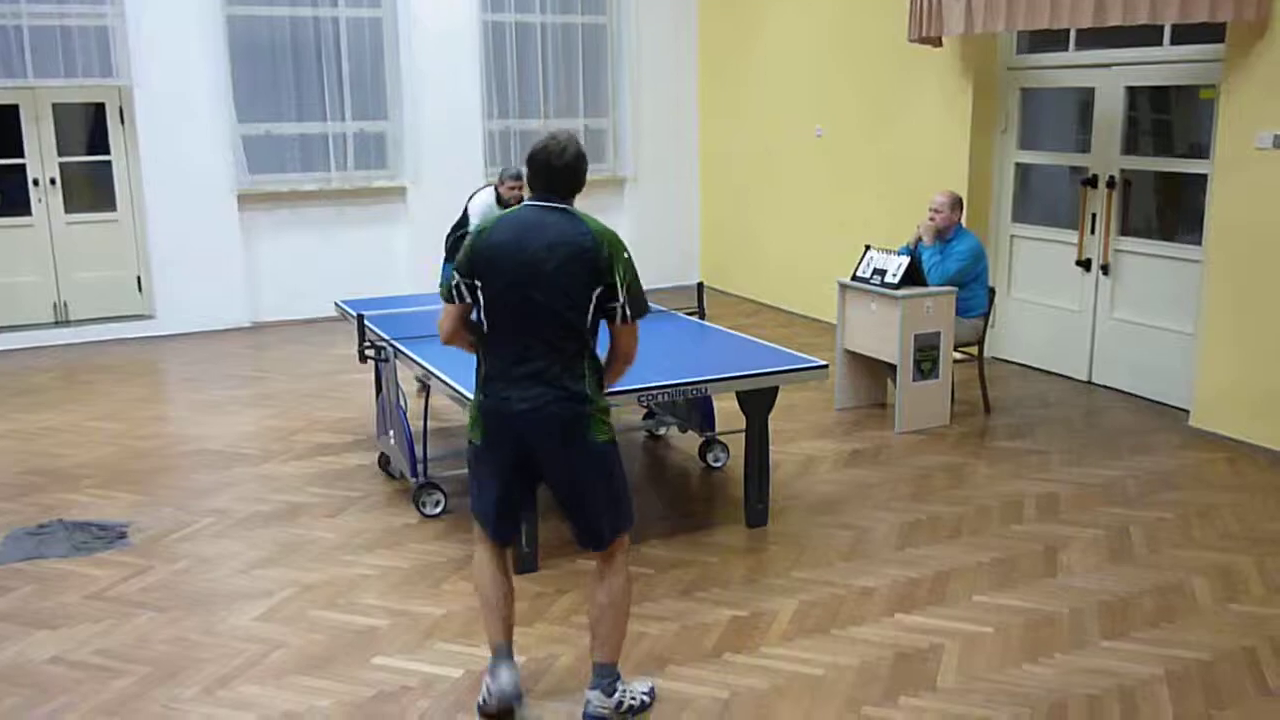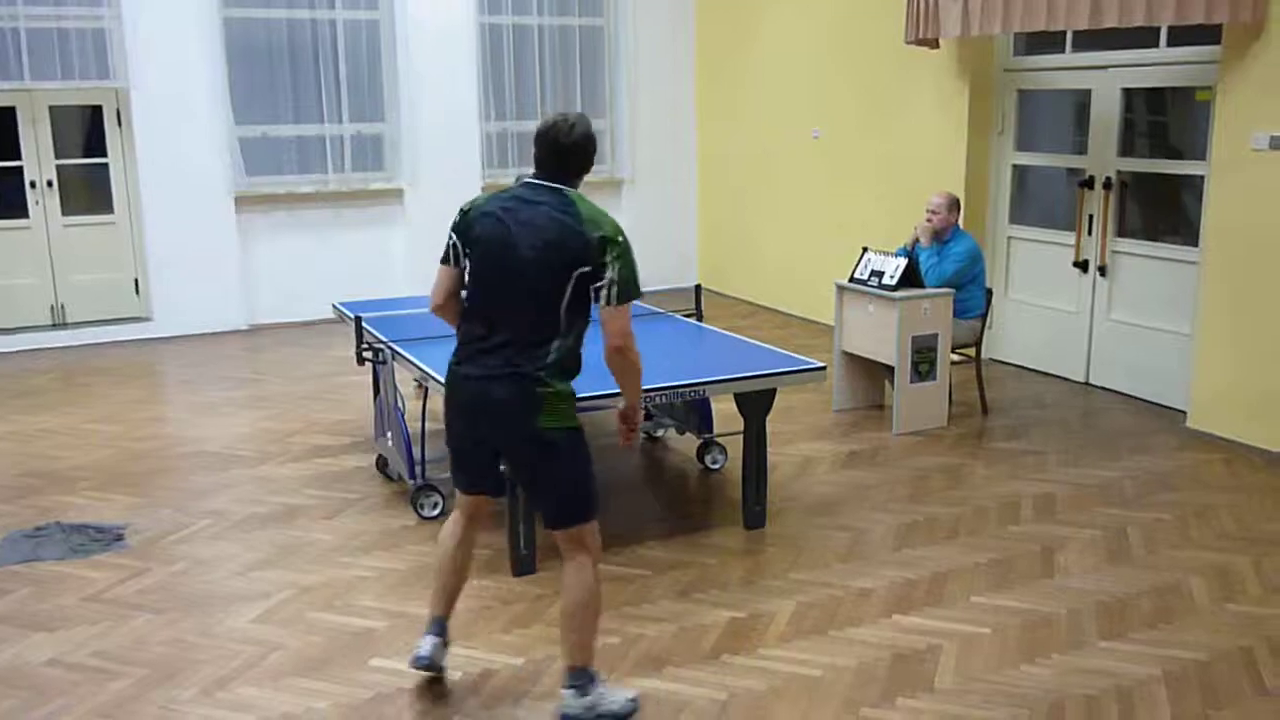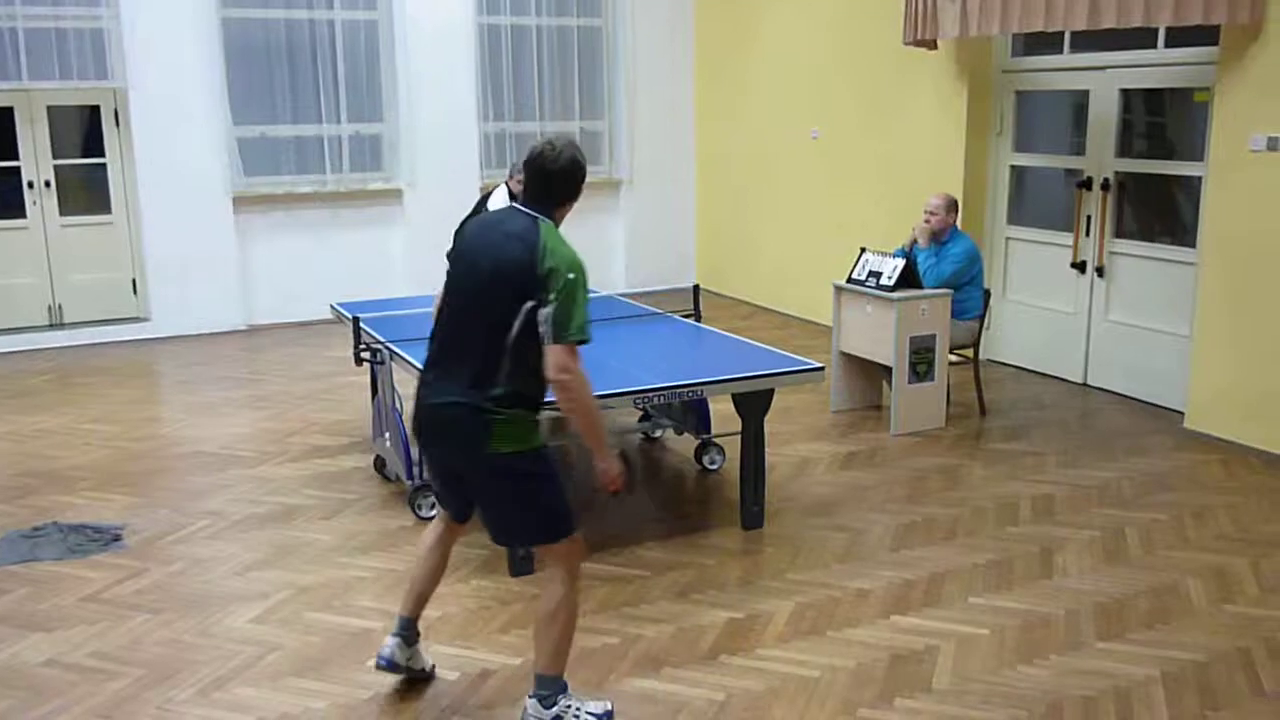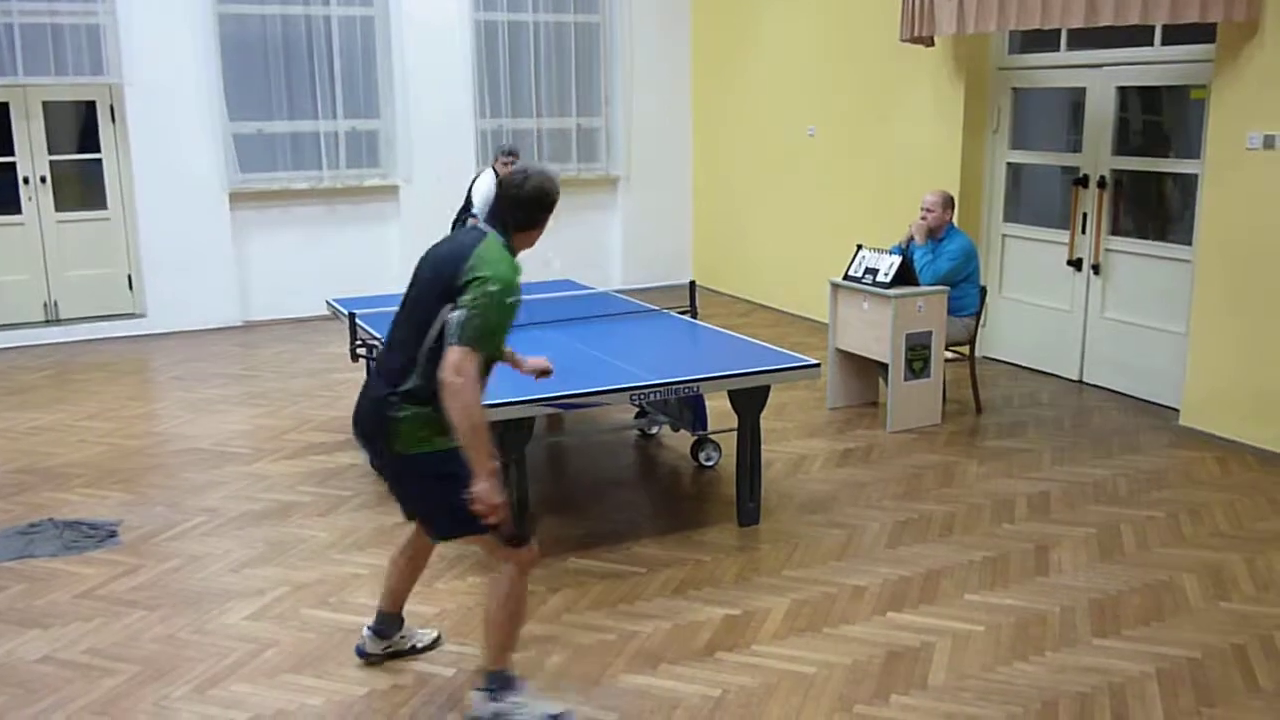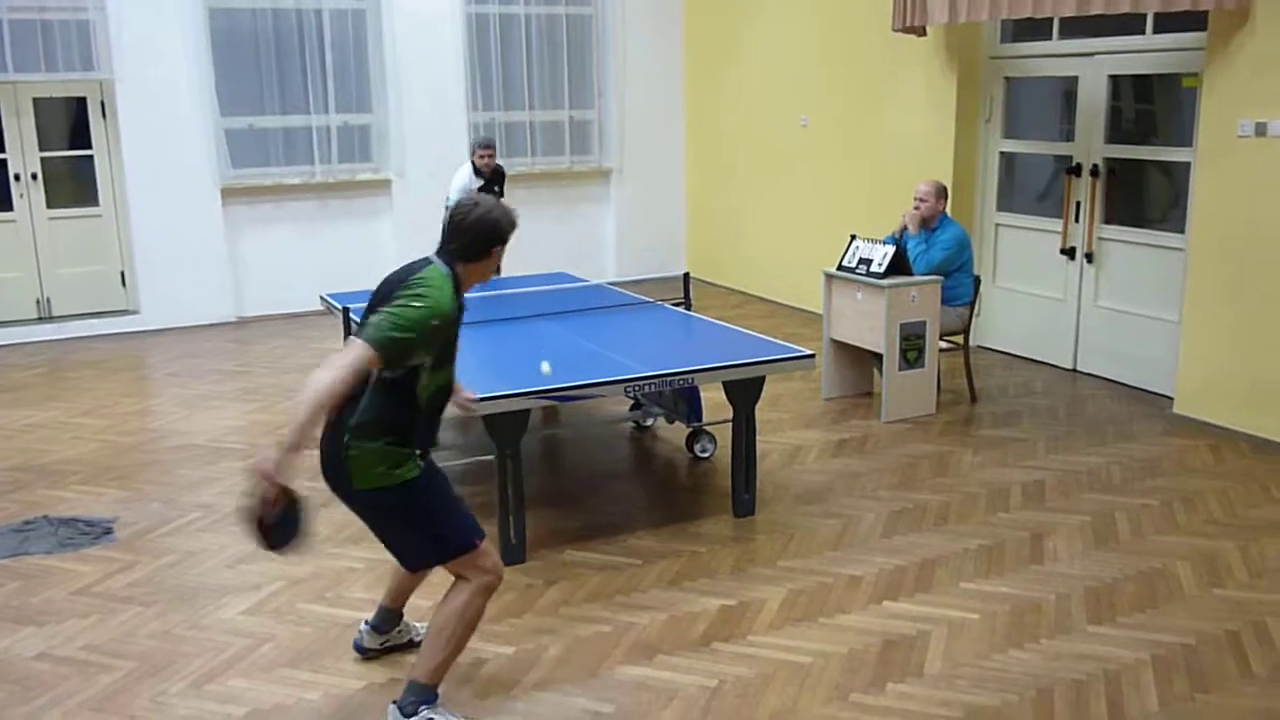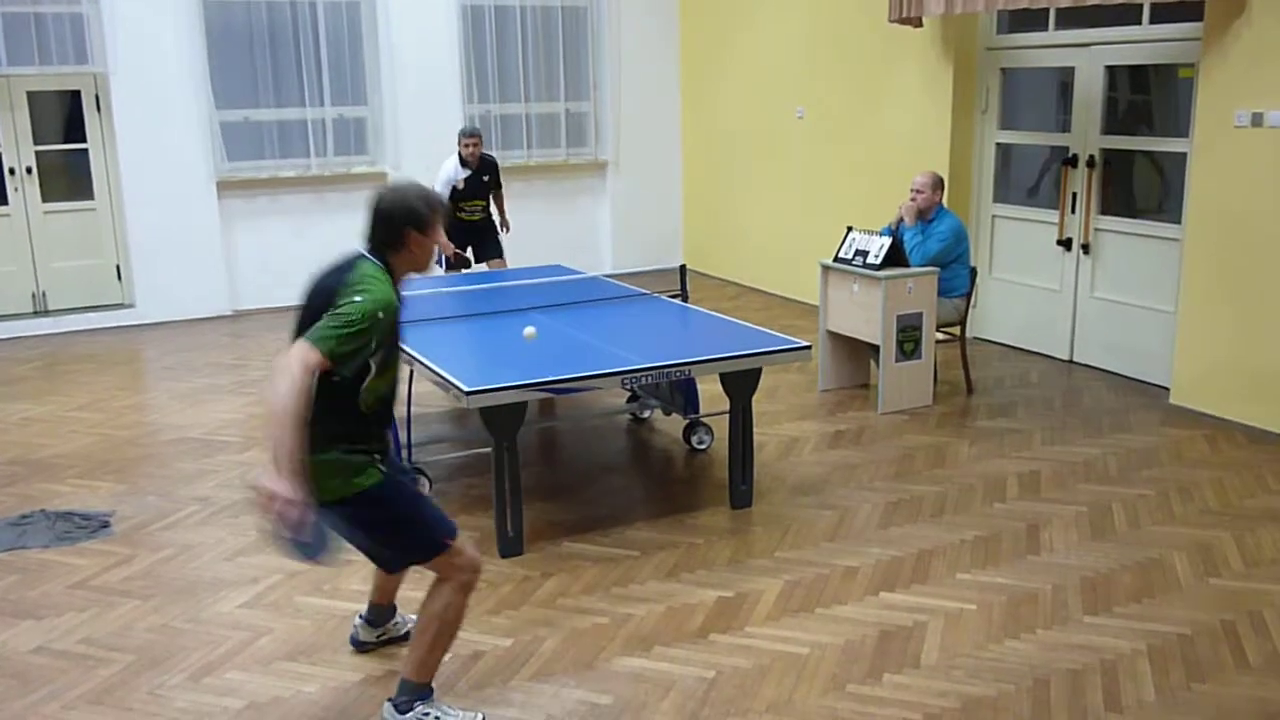
dt=0.2s
person 1, frame 1
left shoulder: (483, 237)
right shoulder: (604, 243)
left elbow: (450, 331)
right elbow: (626, 348)
left hip: (498, 415)
right hip: (576, 417)
left knee: (489, 544)
right knee: (612, 552)
left ankle: (501, 671)
person 1, frame 2
left shoulder: (479, 211)
right shoulder: (599, 231)
left elbow: (441, 300)
right elbow: (619, 341)
right wrist: (633, 404)
left hip: (467, 389)
right hip: (538, 401)
left knee: (469, 510)
right knee: (580, 545)
left ankle: (435, 638)
person 1, frame 3
left shoulder: (476, 228)
right shoulder: (559, 261)
right elbow: (561, 374)
right wrist: (603, 453)
left hip: (434, 409)
right hip: (496, 427)
left knee: (450, 520)
right knee: (563, 557)
left ankle: (402, 641)
person 1, frame 4
left shoulder: (457, 243)
right shoulder: (497, 276)
right elbow: (457, 376)
left wrist: (517, 360)
right wrist: (485, 475)
left hip: (381, 414)
right hip: (414, 427)
left knee: (430, 520)
right knee: (517, 550)
left ankle: (384, 632)
person 1, frame 5
left shoulder: (420, 275)
right shoulder: (432, 303)
right elbow: (346, 364)
left wrist: (445, 388)
right wrist: (283, 451)
left hip: (370, 446)
right hip: (376, 460)
left knee: (431, 533)
right knee: (482, 570)
left ankle: (383, 627)
person 1, frame 6
left shoulder: (350, 271)
right shoulder: (368, 300)
right elbow: (295, 369)
right wrist: (284, 472)
left hip: (333, 453)
right hip: (337, 466)
left knee: (423, 525)
right knee: (459, 566)
left ankle: (376, 622)
